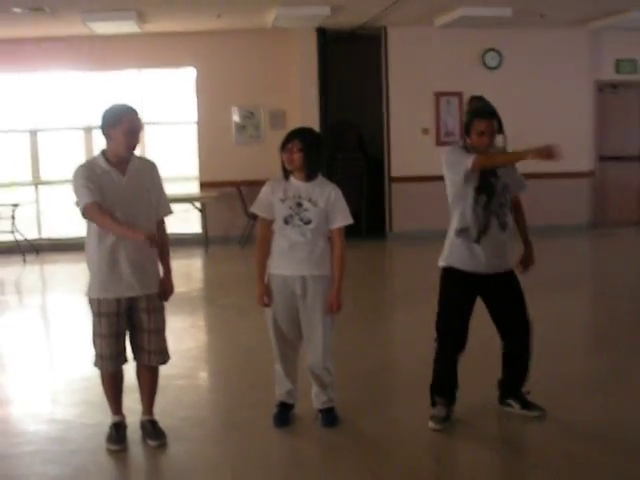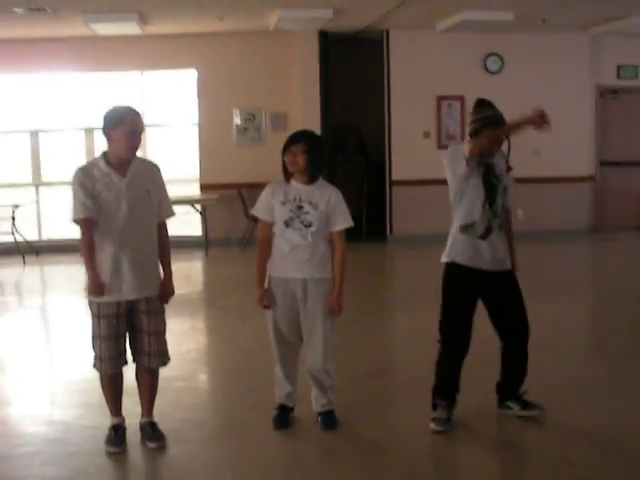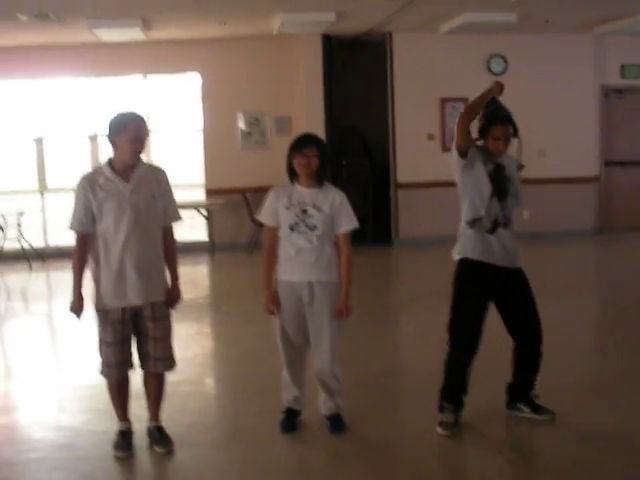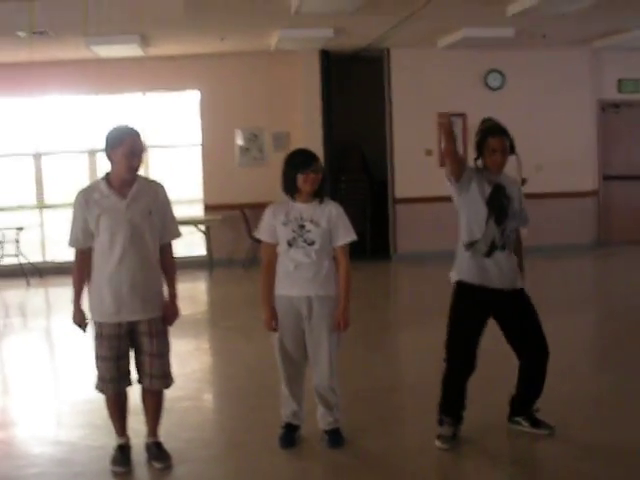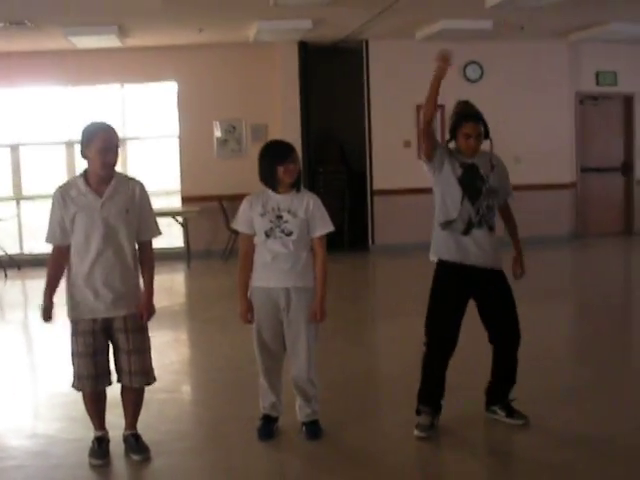
dt=0.2s
person 1, frame 1
left shoulder: (505, 162)
right shoulder: (455, 157)
left elbow: (514, 203)
right elbow: (485, 161)
left wrist: (527, 245)
right wrist: (531, 153)
left hip: (498, 265)
right hip: (460, 265)
left knee: (518, 331)
right knee: (450, 337)
left ankle: (511, 393)
right ankle: (442, 400)
person 1, frame 2
left shoulder: (501, 162)
right shoulder: (459, 158)
right elbow: (479, 143)
left wrist: (512, 253)
right wrist: (528, 122)
left hip: (497, 265)
right hip: (463, 263)
left knee: (517, 331)
right knee: (455, 338)
left ankle: (509, 395)
right ankle: (443, 403)
person 1, frame 3
left shoulder: (510, 165)
right shoulder: (468, 158)
right elbow: (463, 122)
right wrist: (490, 94)
left hip: (508, 264)
right hip: (474, 262)
left knee: (530, 333)
right knee: (464, 339)
left ankle: (519, 397)
right ankle: (450, 405)
person 1, frame 4
left shoulder: (514, 185)
right shoulder: (467, 181)
left elbow: (516, 236)
right elbow: (450, 154)
left wrist: (521, 277)
right wrist: (447, 126)
left hip: (509, 285)
right hip: (472, 284)
left knee: (536, 351)
right knee: (459, 358)
left ankle: (521, 411)
right ankle: (449, 420)
person 1, frame 5
left shoulder: (493, 165)
right shoulder: (440, 161)
left elbow: (504, 207)
right elbow: (424, 124)
left wrist: (517, 249)
right wrist: (438, 77)
left hip: (490, 265)
right hip: (452, 265)
left knee: (508, 335)
right knee: (439, 341)
left ankle: (498, 400)
right ankle: (427, 409)
person 2, frame 1
left shoulder: (148, 170)
right shoulder: (87, 173)
left elbow: (158, 224)
right elbow: (95, 213)
left wrist: (166, 272)
right wrist: (134, 233)
left hip: (146, 281)
right hip: (106, 283)
left knee: (150, 354)
right knee: (109, 358)
left ankle: (148, 418)
right ankle: (117, 420)
person 2, frame 2
left shoulder: (151, 172)
right shoulder: (87, 176)
left elbow: (160, 227)
right elbow: (86, 228)
left wrist: (167, 275)
right wrist: (93, 274)
left hip: (147, 284)
right hip: (108, 287)
left knee: (150, 357)
right knee: (109, 360)
left ankle: (148, 420)
right ankle: (116, 423)
person 2, frame 3
left shoulder: (157, 178)
right shoulder: (90, 184)
left elbow: (166, 233)
right elbow: (84, 240)
left wrist: (174, 280)
right wrist: (77, 290)
left hip: (153, 289)
right hip: (111, 293)
left knee: (157, 362)
right knee: (115, 365)
left ankle: (154, 424)
right ankle: (124, 427)
person 2, frame 4
left shoulder: (155, 193)
right shoulder: (87, 199)
left elbow: (165, 250)
right elbow: (82, 255)
left wrist: (172, 297)
right wrist: (76, 303)
left hip: (149, 305)
right hip: (107, 308)
left knee: (155, 377)
right knee: (112, 381)
left ankle: (153, 440)
right ankle: (122, 442)
person 2, frame 5
left shoulder: (134, 191)
right shoulder: (65, 196)
left elbow: (144, 248)
right elbow: (60, 251)
left wrist: (148, 295)
right wrist: (48, 295)
left hip: (128, 301)
right hip: (85, 304)
left knee: (136, 374)
right knee: (89, 378)
left ankle: (131, 432)
right ankle: (100, 435)
person 3, frame 1
left shoulder: (329, 193)
right shoulder: (273, 189)
left elbow: (338, 243)
right elbow: (263, 238)
left wrist: (337, 288)
right wrist: (260, 281)
left hip: (317, 278)
right hip: (280, 277)
left knee: (319, 348)
right knee: (284, 345)
left ankle: (325, 401)
right ankle: (285, 399)
person 3, frame 2
left shoulder: (330, 195)
right shoulder: (274, 192)
left elbow: (338, 246)
right elbow: (263, 241)
left wrist: (337, 291)
right wrist: (260, 284)
left hip: (317, 281)
right hip: (281, 280)
left knee: (319, 350)
right knee: (284, 347)
left ankle: (324, 404)
right ankle: (285, 402)
person 3, frame 3
left shoulder: (334, 198)
right shoulder: (278, 196)
left elbow: (344, 248)
right elbow: (270, 246)
left wrist: (345, 293)
right wrist: (268, 288)
left hip: (323, 284)
right hip: (287, 284)
left knee: (326, 353)
right knee: (291, 351)
left ankle: (332, 407)
right ankle: (292, 406)
person 3, frame 4
left shoulder: (331, 211)
right shoulder: (275, 213)
left elbow: (342, 261)
right elbow: (268, 263)
left wrist: (343, 306)
right wrist: (267, 305)
left hip: (322, 298)
right hip: (286, 299)
left knee: (324, 367)
right knee: (290, 366)
left ankle: (330, 422)
right ankle: (291, 421)
person 3, frame 5
left shoulder: (309, 202)
right shoulder: (252, 204)
left elbow: (320, 252)
right elbow: (245, 254)
left wrist: (320, 297)
right wrist: (243, 297)
left hip: (300, 290)
right hip: (263, 290)
left knee: (302, 359)
right knee: (268, 357)
left ankle: (309, 414)
right ankle: (269, 412)
